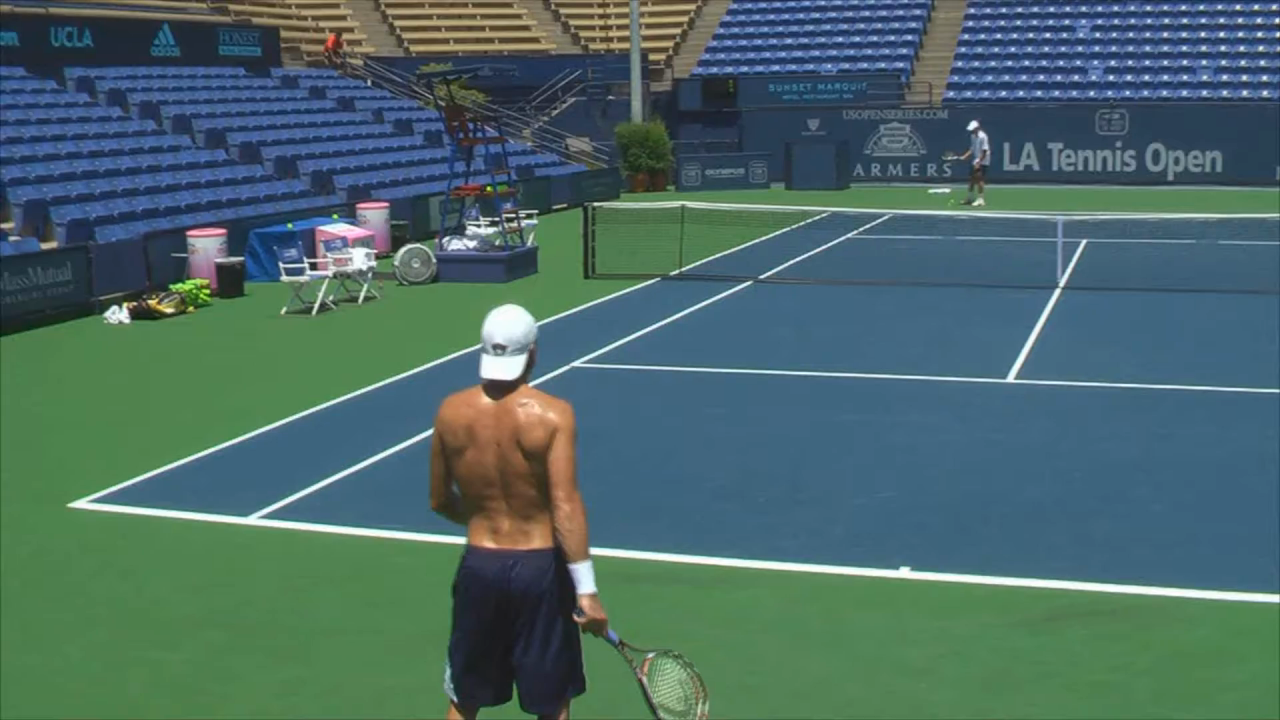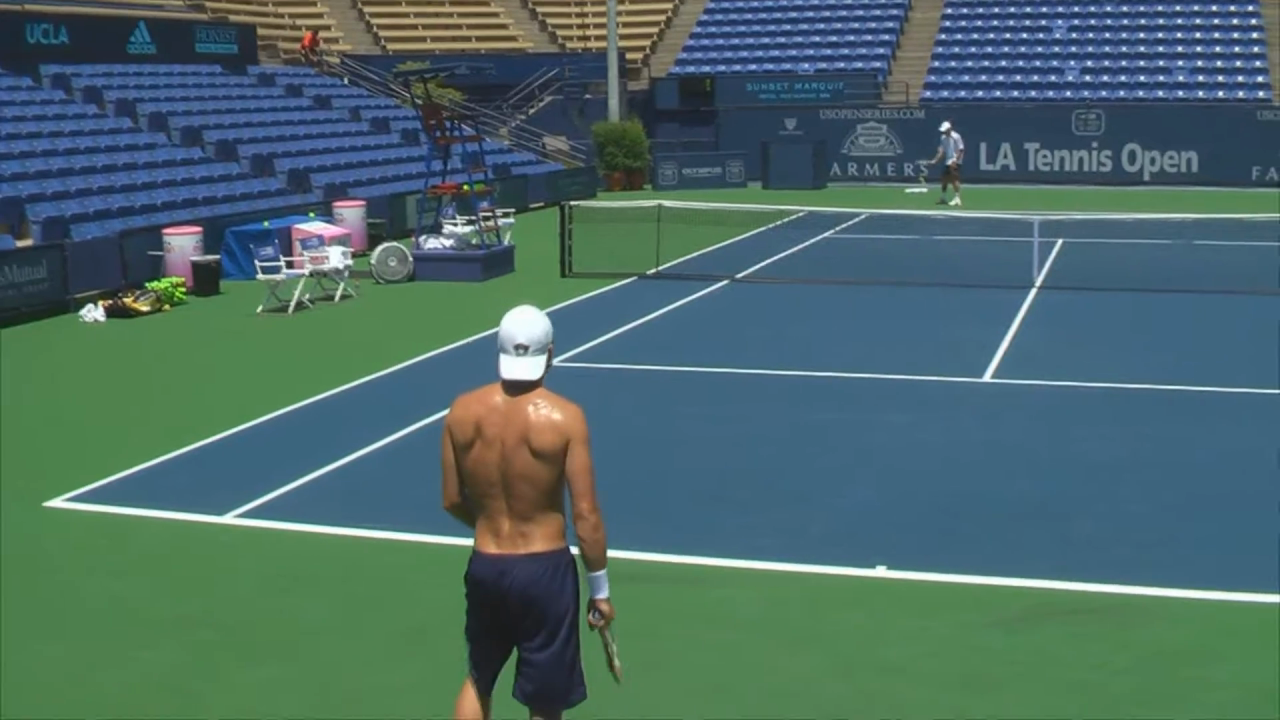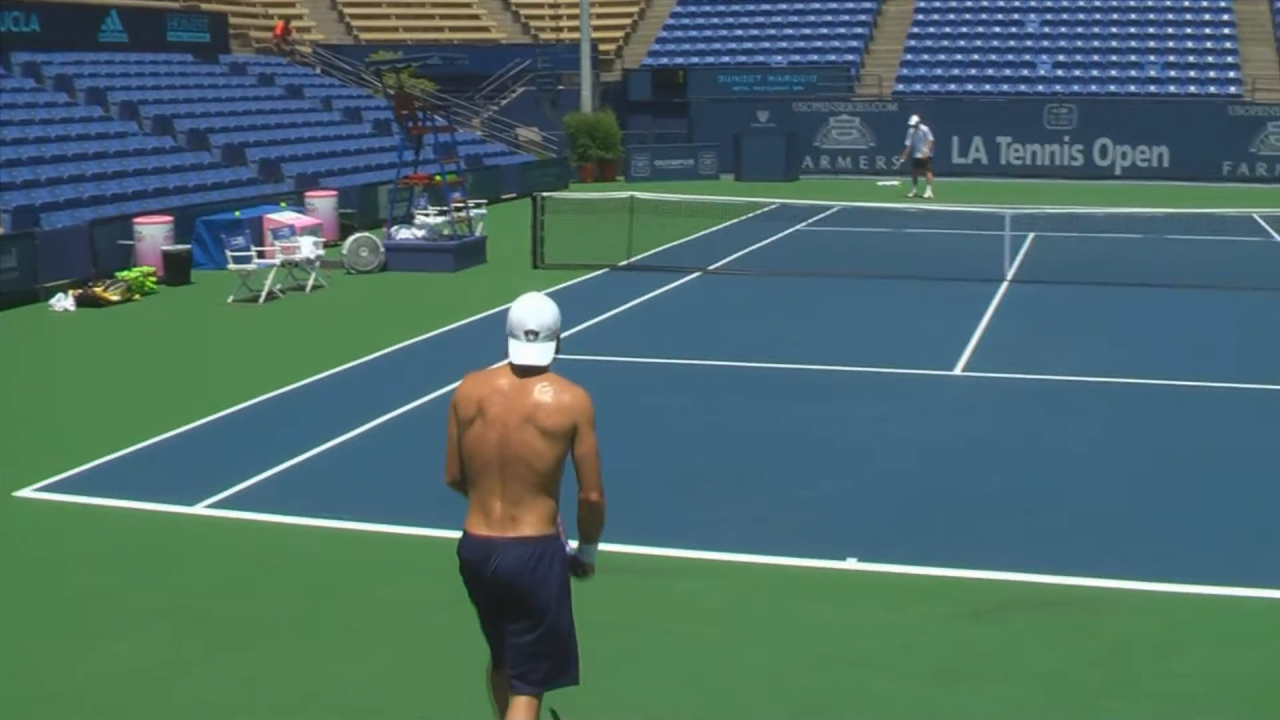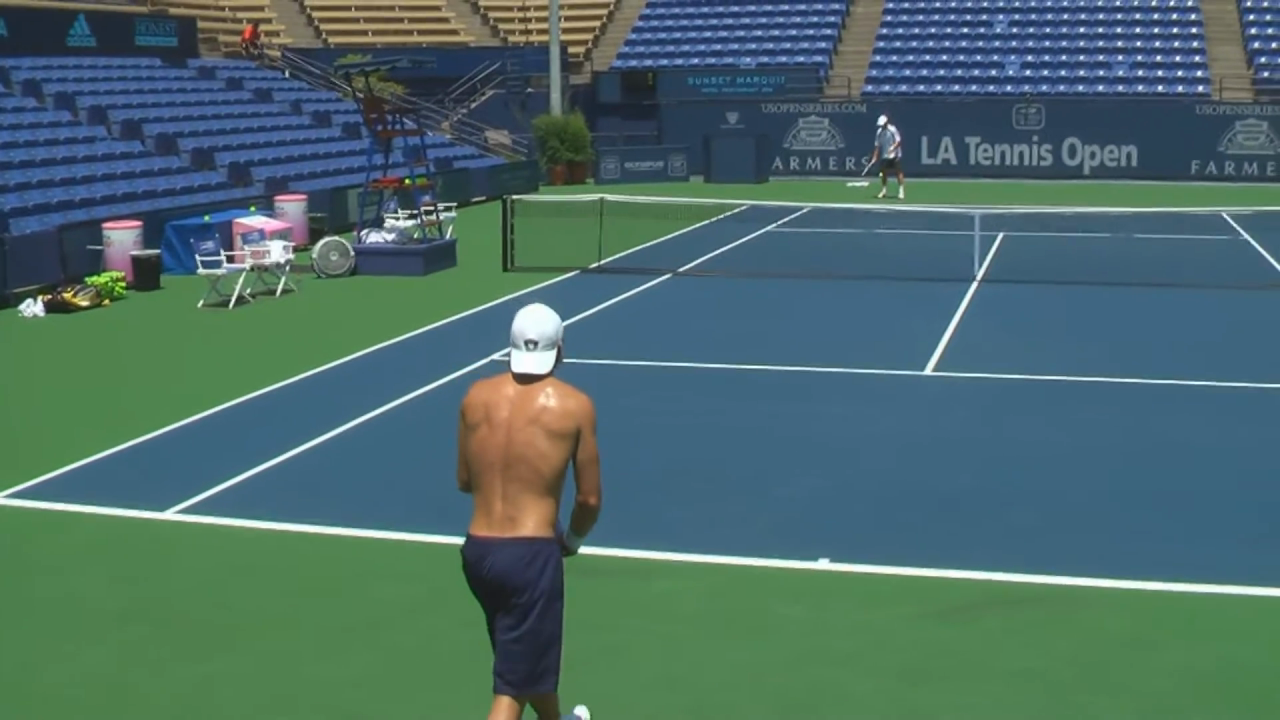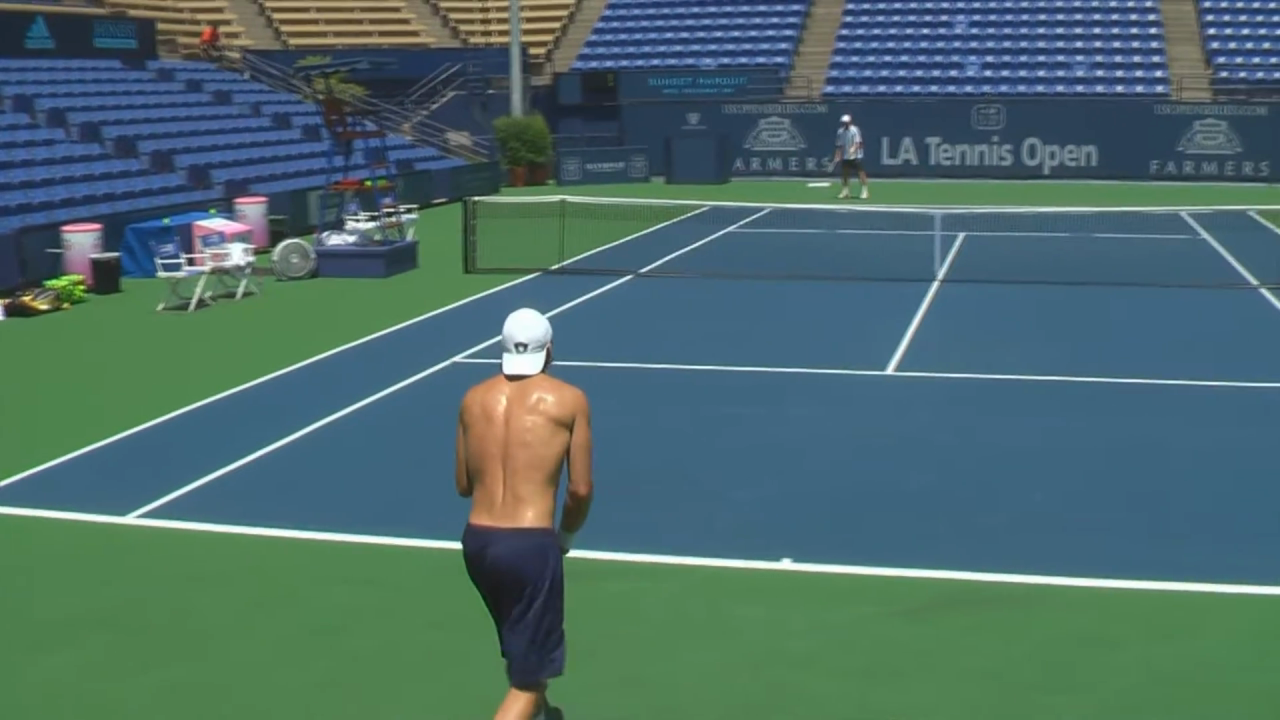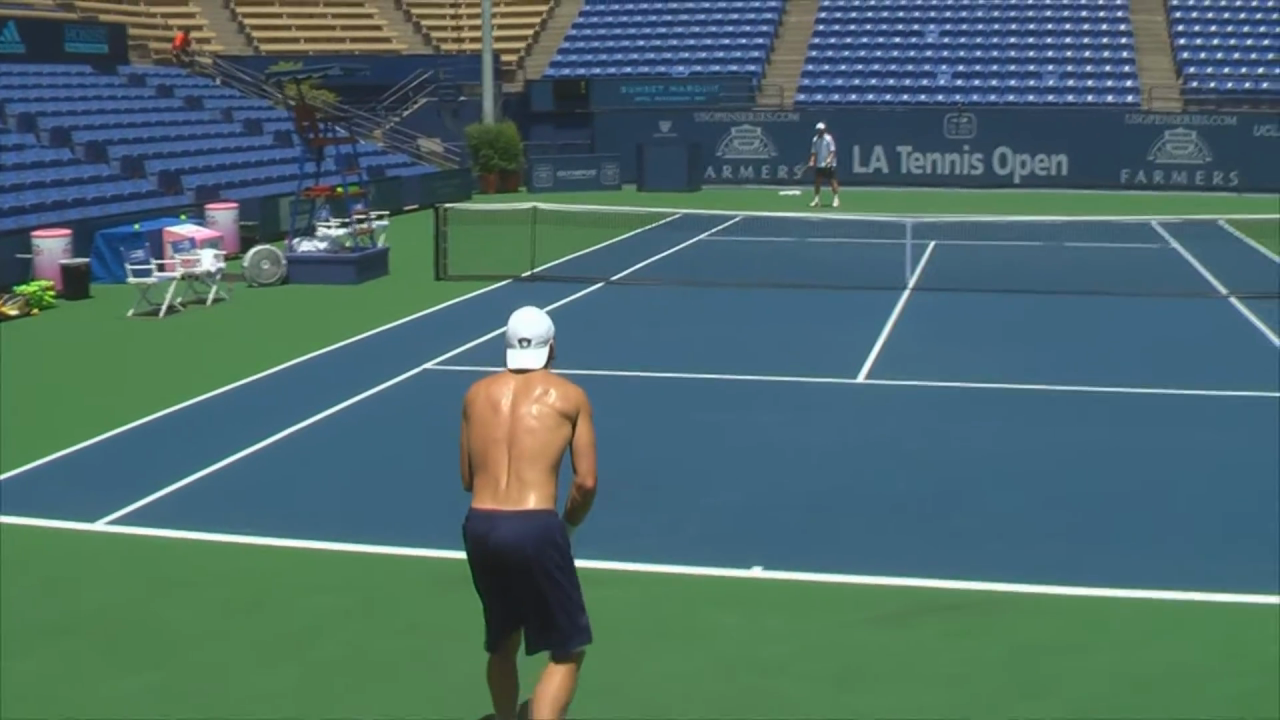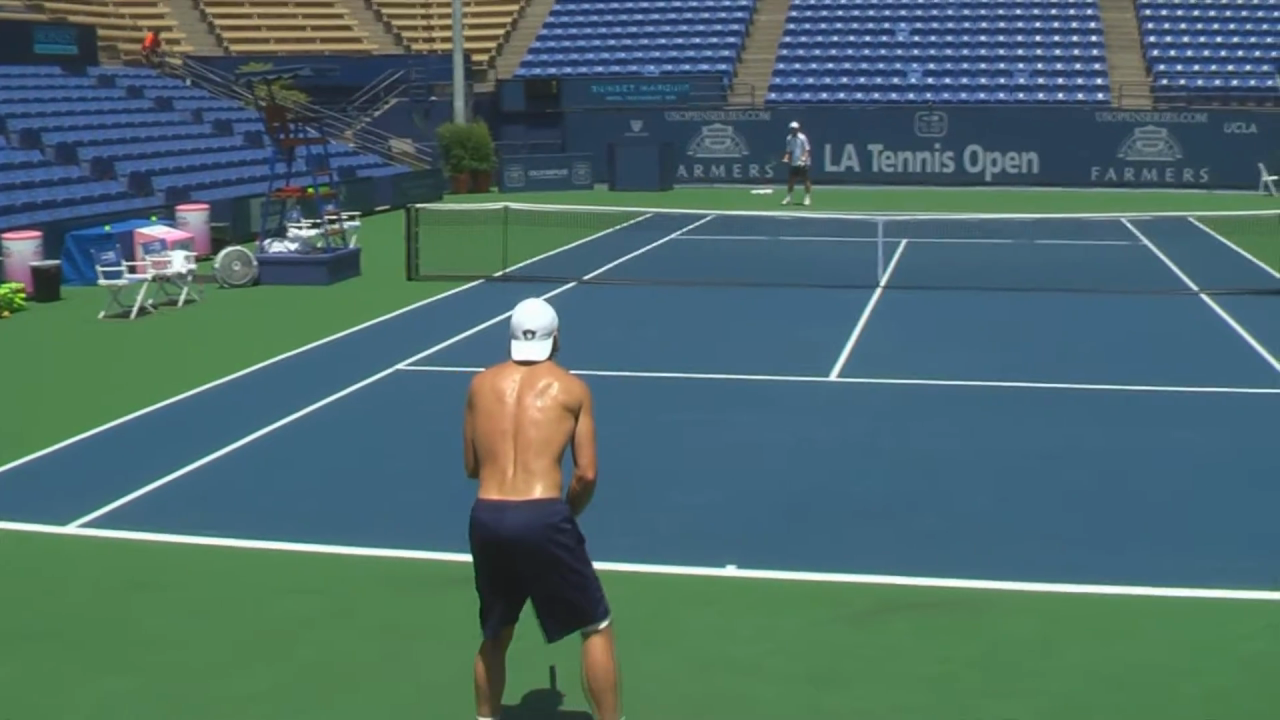
dt=0.7s
person 1, frame 1
left shoulder: (451, 412)
right shoulder: (553, 413)
left elbow: (440, 500)
right elbow: (565, 506)
right wrist: (585, 589)
left hip: (479, 565)
right hip: (540, 566)
person 1, frame 2
left shoulder: (462, 410)
right shoulder: (564, 417)
left elbow: (452, 501)
right elbow: (585, 513)
right wrist: (600, 591)
left hip: (485, 565)
right hip: (545, 569)
left knee: (478, 679)
person 1, frame 3
left shoulder: (469, 390)
right shoulder: (570, 400)
left elbow: (454, 478)
right elbow: (591, 496)
right wrist: (586, 552)
left hip: (475, 548)
right hip: (533, 553)
left knee: (503, 660)
right knee: (528, 683)
person 1, frame 4
left shoulder: (476, 397)
right shoulder: (573, 405)
left elbow: (465, 481)
right elbow: (589, 498)
right wrist: (573, 538)
left hip: (477, 549)
right hip: (529, 554)
left knee: (524, 657)
person 1, frame 5
left shoulder: (473, 399)
right shoulder: (568, 399)
left elbow: (464, 485)
right elbow: (581, 489)
right wrist: (565, 535)
left hip: (477, 541)
right hip: (530, 545)
left knee: (522, 652)
right knee: (529, 680)
person 1, frame 6
left shoulder: (477, 393)
right shoulder: (569, 396)
right elbow: (586, 482)
right wrist: (567, 525)
left hip: (479, 527)
right hip: (535, 529)
left knee: (502, 646)
right knee: (567, 652)
person 1, frame 7
left shoulder: (481, 384)
right shoulder: (572, 389)
right elbow: (587, 474)
right wrist: (568, 513)
left hip: (486, 518)
right hip: (542, 518)
left knee: (495, 637)
right knee: (596, 629)
